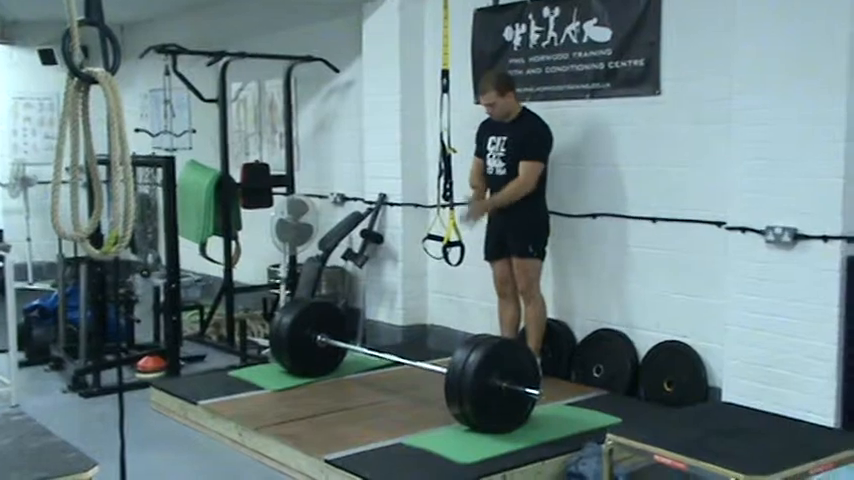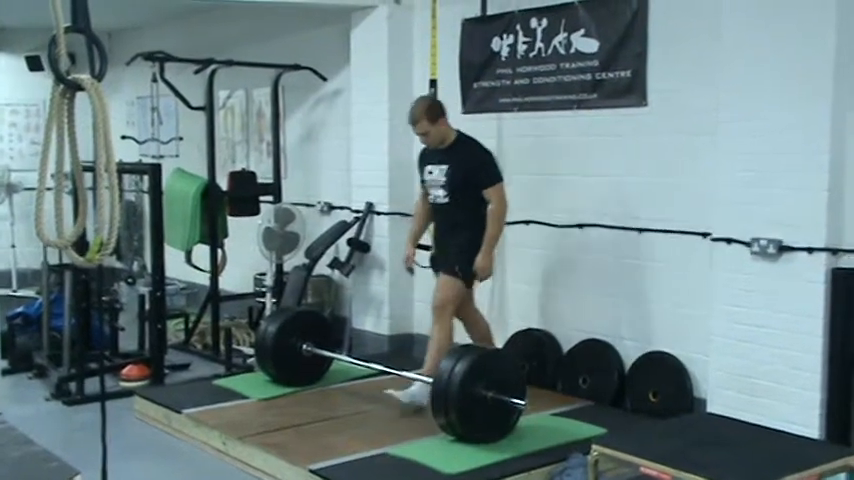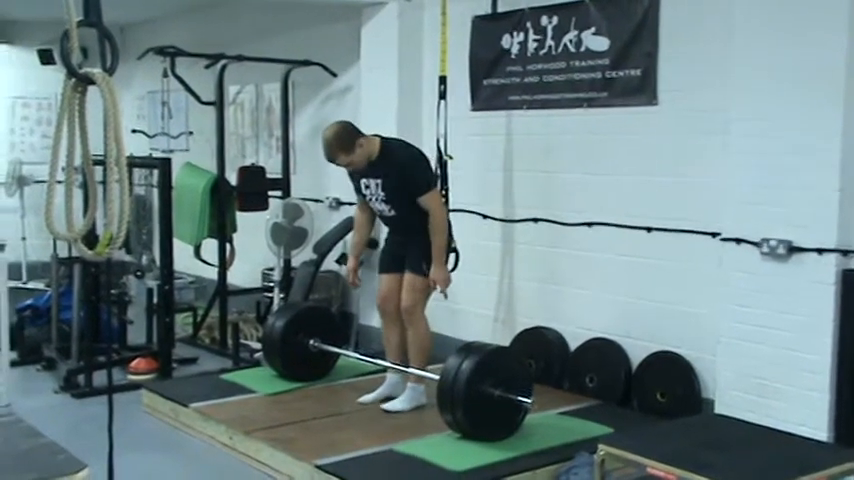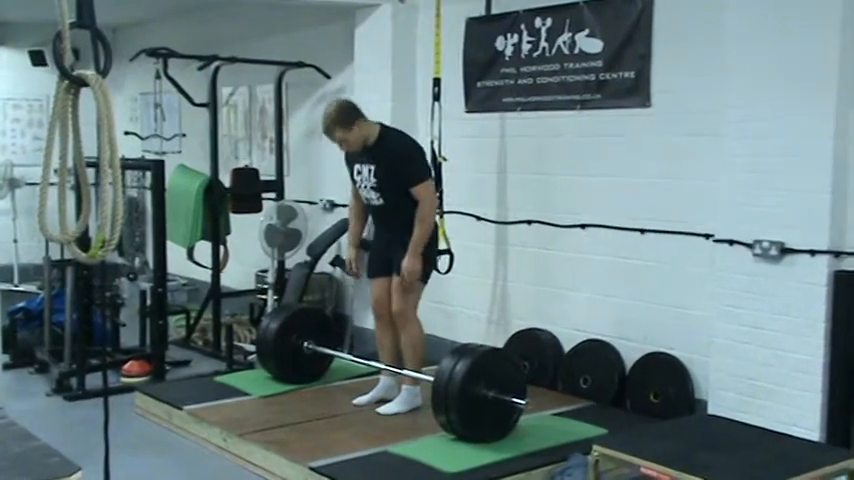
dt=1s
person 1, frame 1
left shoulder: (534, 129)
right shoulder: (486, 128)
left elbow: (525, 181)
right elbow: (478, 169)
left wrist: (487, 205)
right wrist: (478, 192)
left hip: (526, 221)
right hip: (498, 221)
left knee: (528, 290)
right knee: (504, 290)
person 1, frame 2
left shoulder: (474, 155)
right shoulder: (426, 155)
left elbow: (497, 203)
left wrist: (486, 252)
right wrist: (412, 242)
left hip: (468, 242)
right hip: (444, 241)
left knee: (441, 306)
right knee: (464, 310)
left ankle: (422, 387)
person 1, frame 3
left shoulder: (406, 159)
right shoulder: (356, 166)
left elbow: (437, 210)
right elbow: (364, 210)
left wrist: (439, 263)
right wrist: (354, 256)
left hip: (426, 238)
right hip: (397, 237)
left knee: (410, 307)
right knee: (386, 305)
left ankle: (415, 389)
right ankle: (394, 381)
person 1, frame 4
left shoulder: (402, 149)
right shoulder: (354, 153)
left elbow: (428, 202)
left wrist: (415, 254)
right wrist: (352, 241)
left hip: (407, 243)
right hip: (383, 237)
left knee: (402, 312)
right knee: (381, 310)
left ankle: (412, 390)
right ankle: (388, 383)
